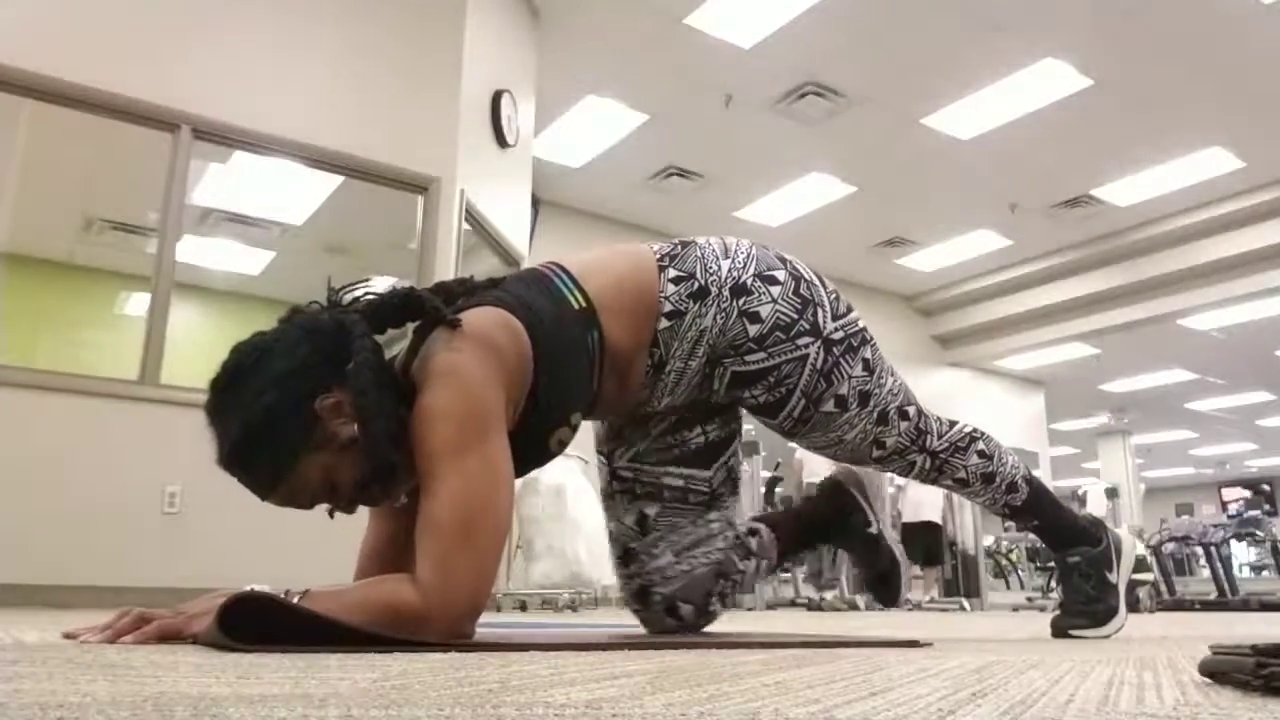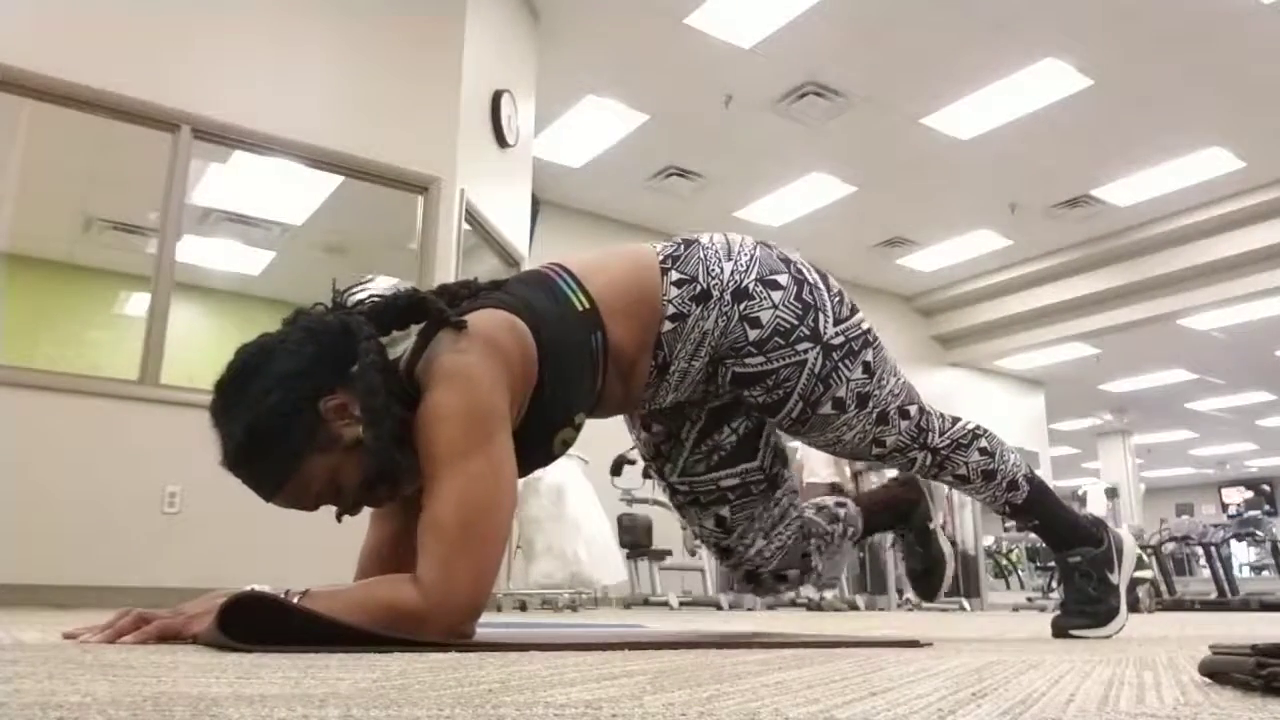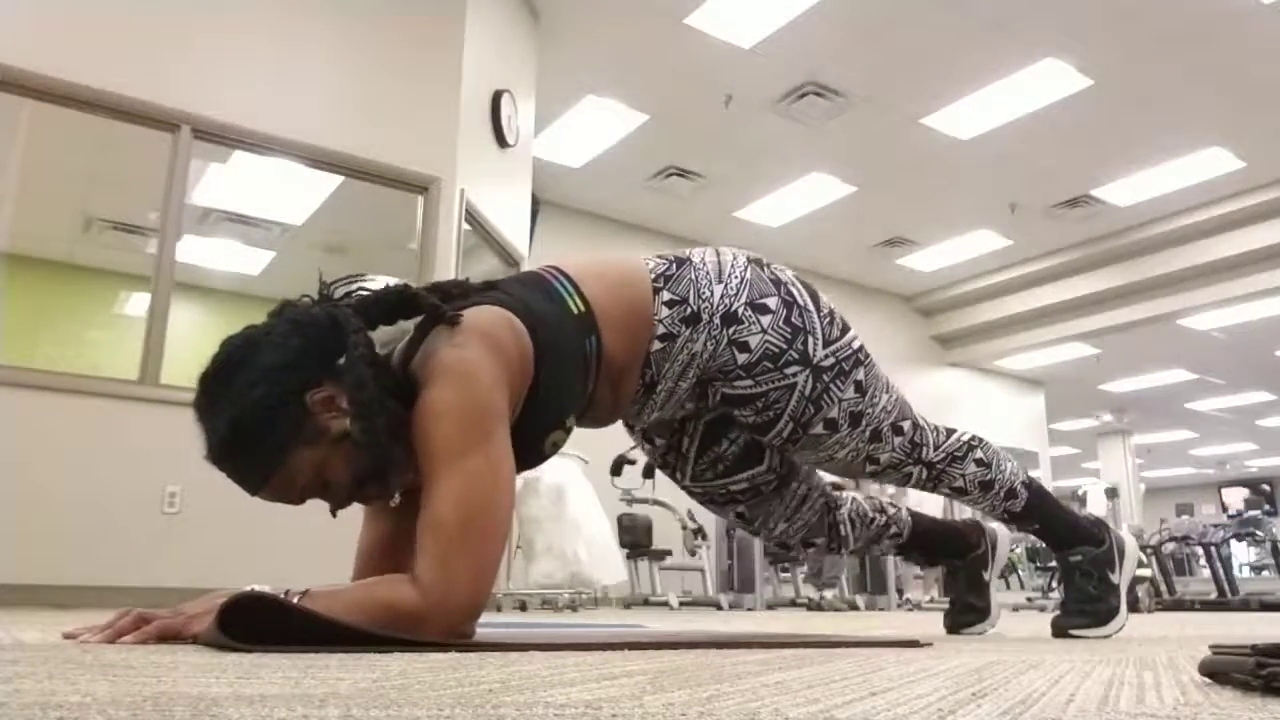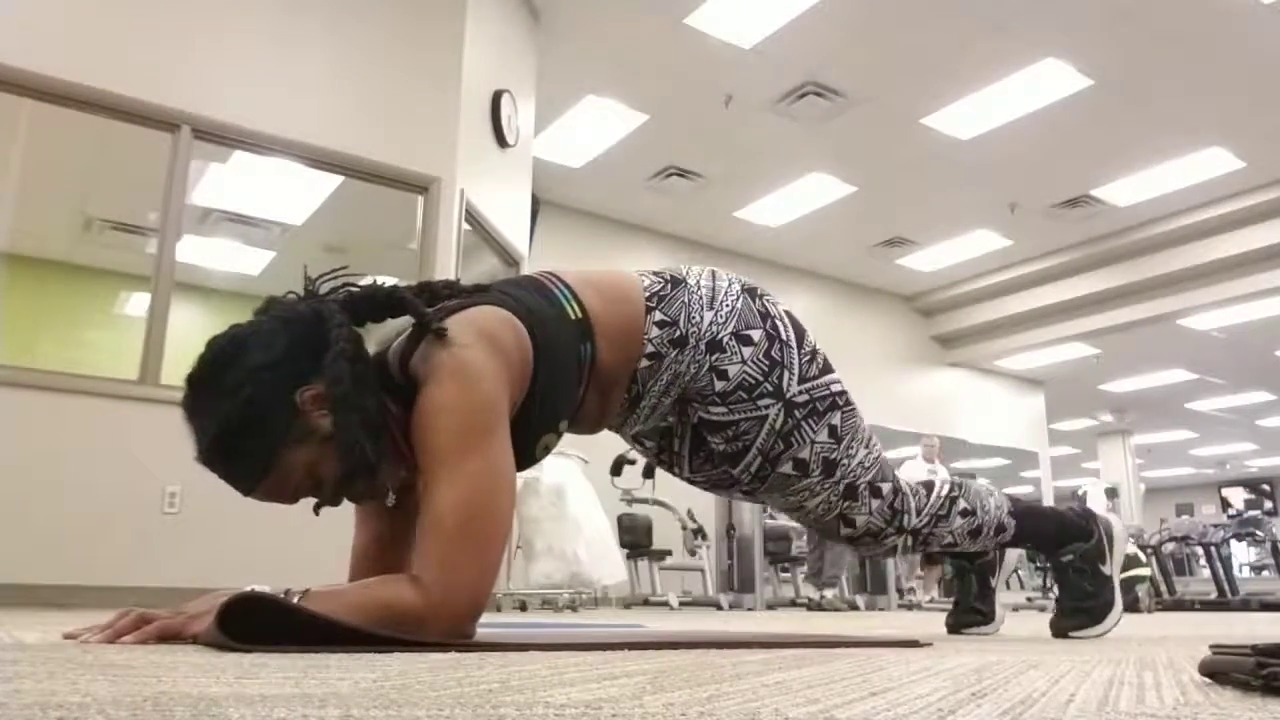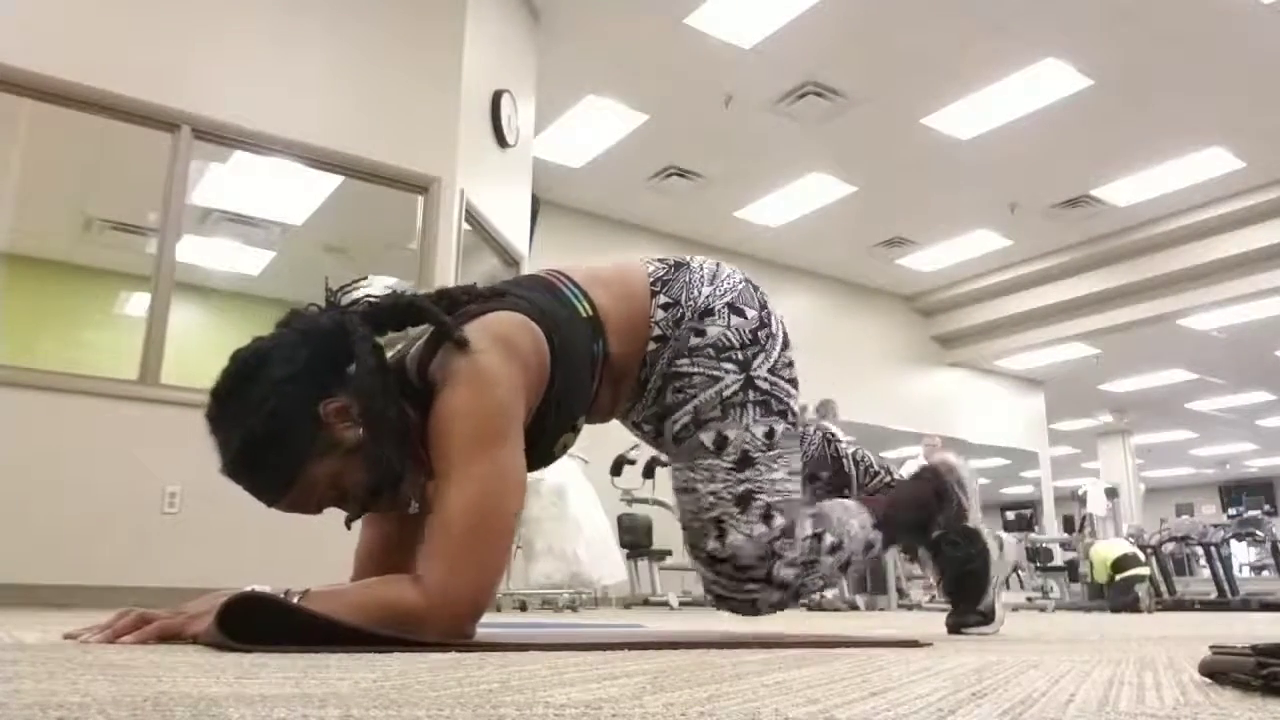
dt=0.2s
person 1, frame 1
left shoulder: (452, 379)
right shoulder: (400, 402)
left elbow: (445, 605)
right elbow: (387, 585)
left hip: (747, 307)
right hip: (667, 383)
left knee: (908, 442)
right knee: (676, 595)
left ankle: (1086, 543)
right ankle: (830, 520)
person 1, frame 2
left shoulder: (457, 380)
right shoulder: (400, 405)
left elbow: (445, 605)
right elbow: (385, 589)
left hip: (748, 307)
right hip: (680, 387)
left knee: (915, 438)
right knee: (770, 558)
left ankle: (1088, 543)
right ankle: (898, 520)
person 1, frame 3
left shoulder: (455, 377)
right shoulder: (396, 404)
left elbow: (444, 605)
right elbow: (384, 584)
left hip: (738, 326)
right hip: (675, 403)
left knee: (909, 452)
right knee: (806, 523)
left ankle: (1089, 541)
right ankle: (967, 553)
person 1, frame 4
left shoulder: (456, 378)
right shoulder: (388, 405)
left elbow: (444, 604)
right elbow: (380, 586)
right wrist: (246, 608)
left hip: (720, 344)
right hip: (662, 409)
left knee: (873, 508)
right knee: (835, 494)
left ankle: (1070, 532)
right ankle: (976, 557)
person 1, frame 5
left shoulder: (471, 383)
right shoulder: (394, 405)
left elbow: (443, 607)
right elbow: (378, 584)
left hip: (709, 318)
right hip: (655, 373)
left knee: (758, 563)
right knee: (811, 480)
left ankle: (928, 502)
right ankle: (963, 555)
